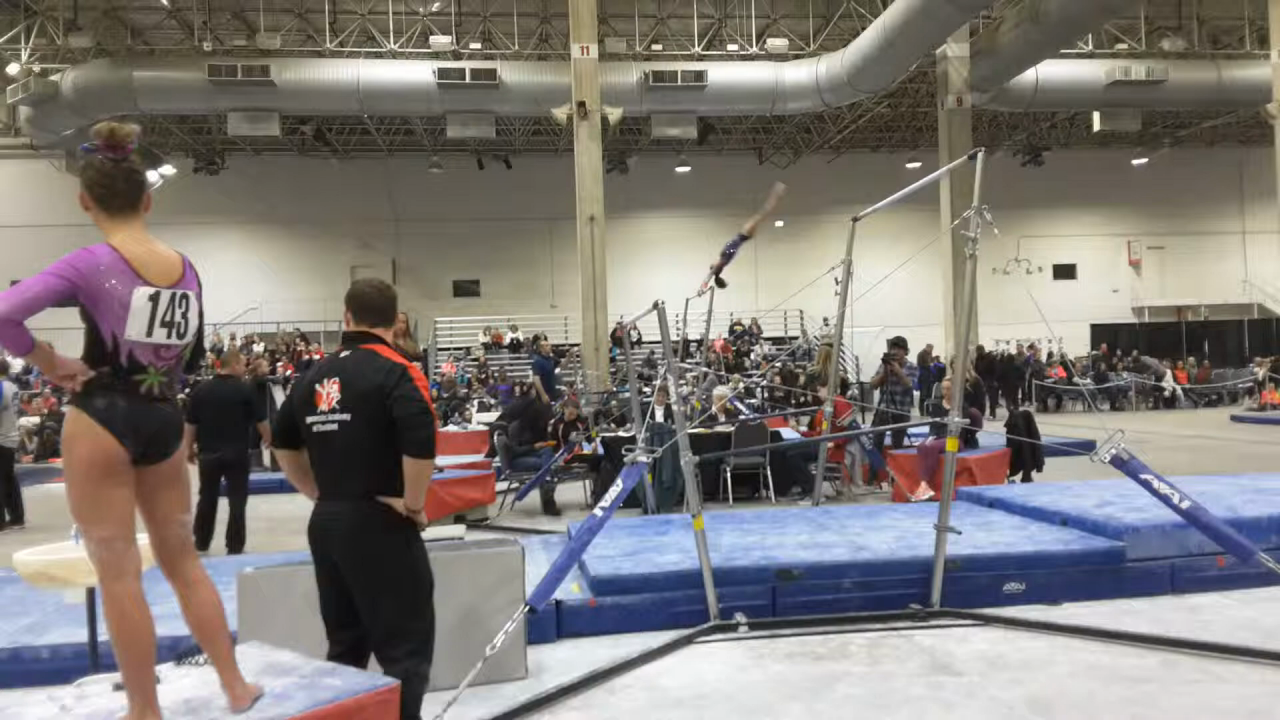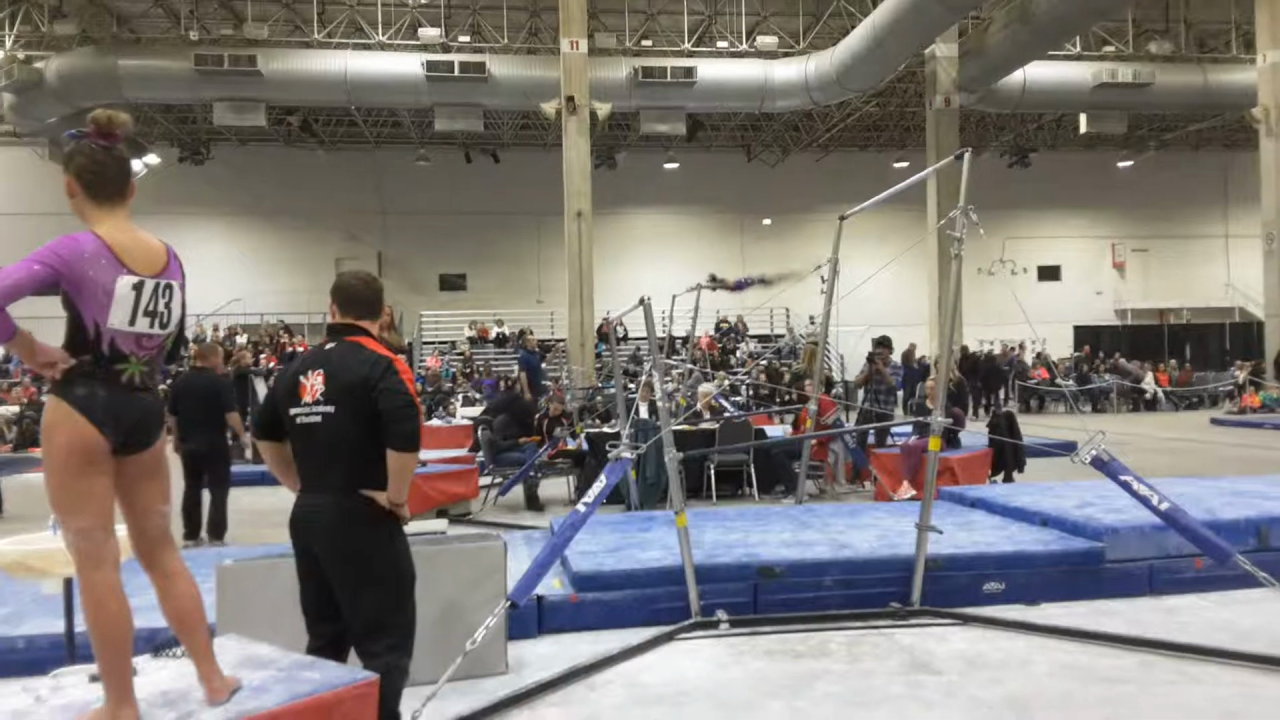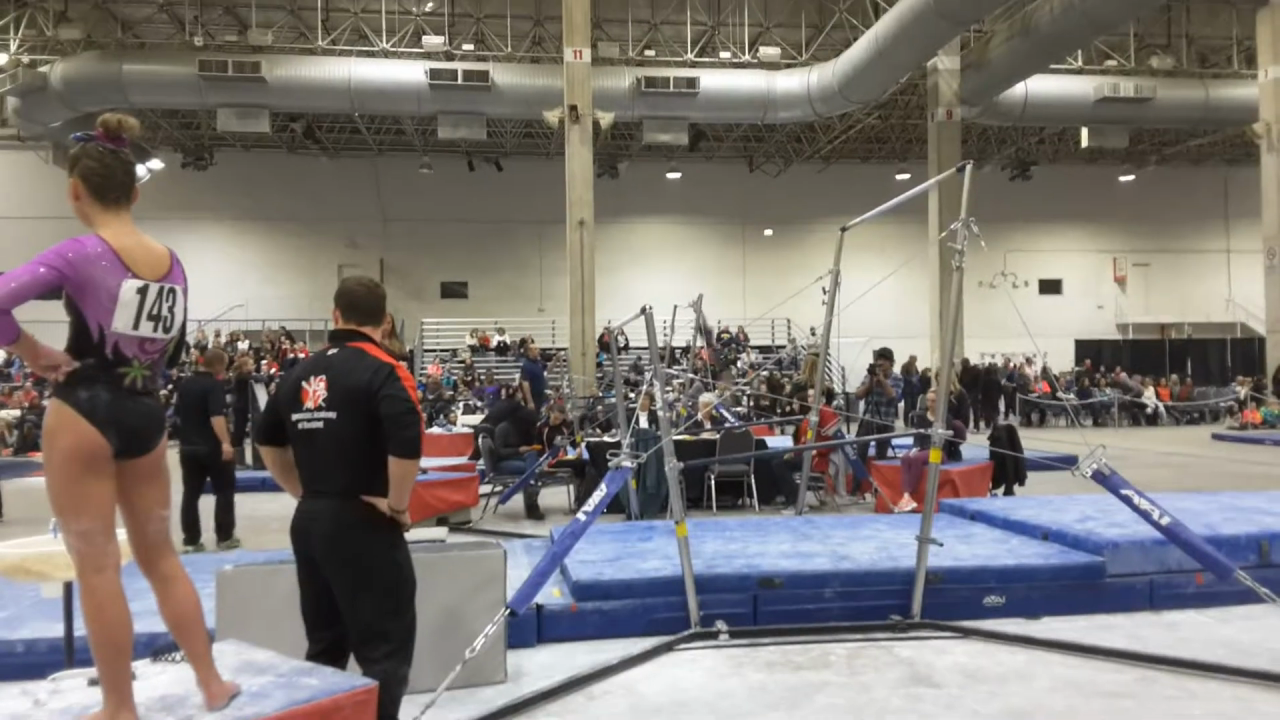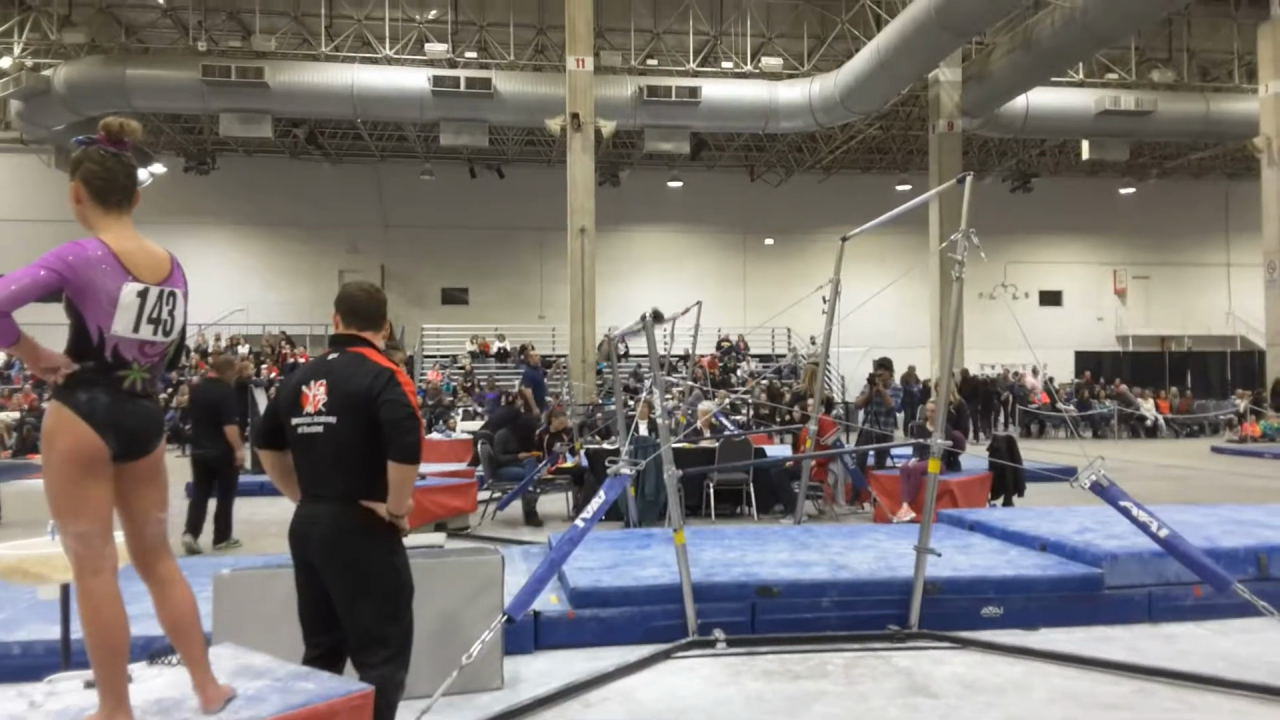
dt=0.3s
person 1, frame 1
left shoulder: (91, 265)
right shoulder: (186, 268)
right elbow: (192, 354)
left wrist: (49, 363)
left hip: (104, 422)
right hip: (164, 420)
left knee: (118, 575)
right knee: (183, 560)
person 1, frame 2
left shoulder: (73, 251)
right shoulder: (169, 256)
right elbow: (172, 346)
left hip: (82, 410)
right hip: (145, 410)
left knee: (96, 565)
right knee: (162, 551)
person 1, frame 3
left shoulder: (78, 254)
right shoulder: (172, 261)
right elbow: (170, 350)
right wrist: (135, 378)
left hip: (85, 414)
right hip: (146, 414)
left knee: (96, 569)
right knee: (161, 556)
person 1, frame 4
left shoulder: (80, 257)
right shoulder: (173, 266)
right elbow: (171, 353)
left hip: (84, 416)
right hip: (145, 416)
left knee: (94, 570)
right knee: (158, 559)
person 2, frame 1
left shoulder: (314, 376)
right shoulder: (395, 371)
left elbow: (283, 443)
right elbow: (421, 444)
right wrist: (413, 505)
left hip: (326, 523)
right hip: (379, 524)
left knee: (345, 645)
right knee: (405, 648)
person 2, frame 2
left shoulder: (298, 367)
right shoulder: (380, 364)
left elbow: (265, 434)
right elbow: (405, 437)
right wrist: (396, 498)
left hip: (308, 515)
right hip: (361, 518)
left knee: (325, 638)
right knee: (385, 643)
person 2, frame 3
left shoulder: (301, 372)
right shoulder: (383, 371)
left elbow: (268, 440)
right elbow: (406, 444)
right wrist: (397, 505)
left hip: (309, 520)
right hip: (362, 524)
left knee: (325, 644)
right knee: (384, 649)
person 2, frame 4
left shoulder: (301, 377)
right shoulder: (383, 376)
left elbow: (267, 443)
right elbow: (407, 449)
right wrist: (395, 509)
left hip: (308, 525)
right hip: (361, 529)
left knee: (322, 648)
right knee: (381, 653)
person 3, frame 1
left shoulder: (201, 390)
right shoulder: (245, 389)
left elbow: (190, 423)
right elbow: (260, 420)
left wrist: (190, 449)
right wrist: (267, 438)
left hip: (208, 453)
right hip: (237, 453)
left knee: (206, 499)
right knee: (237, 501)
left ankle: (201, 545)
right ankle: (235, 549)
person 3, frame 2
left shoulder: (180, 382)
right shoulder: (219, 380)
left elbow: (172, 415)
right elbow: (230, 412)
left wrist: (176, 439)
right wrist: (242, 434)
left hip: (188, 444)
right hip: (214, 443)
left knee: (191, 490)
right knee: (218, 491)
left ankle: (191, 536)
right ankle: (215, 537)
person 3, frame 3
left shoulder: (185, 385)
right shoulder: (215, 385)
right elbow: (217, 416)
right wrist: (226, 442)
left hip: (188, 447)
right hip: (212, 447)
left knee: (190, 494)
right knee: (225, 491)
left ankle: (191, 541)
right ankle: (225, 537)
person 3, frame 4
left shoulder: (196, 389)
right shoulder: (227, 391)
left elbow: (191, 418)
right elbow: (230, 424)
right wrist: (239, 448)
left hip: (199, 449)
right hip: (222, 451)
left knee: (199, 494)
right knee: (225, 495)
left ankle: (190, 534)
right ankle: (222, 538)
